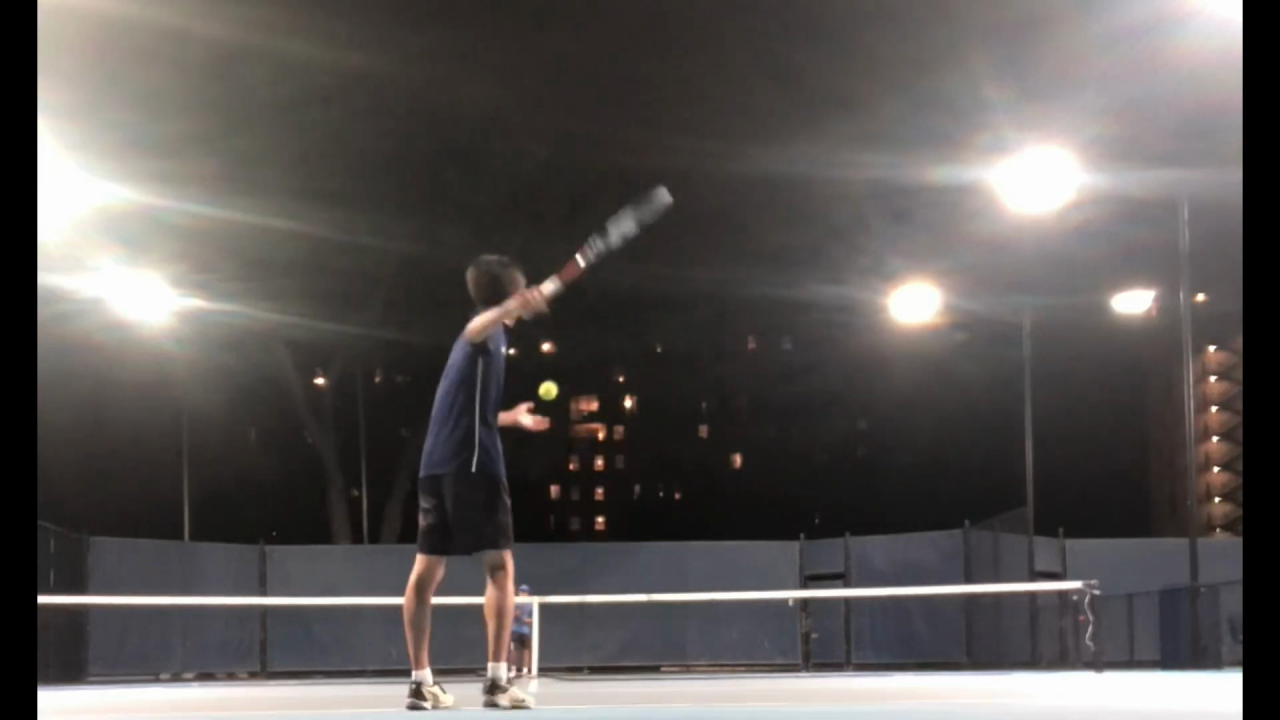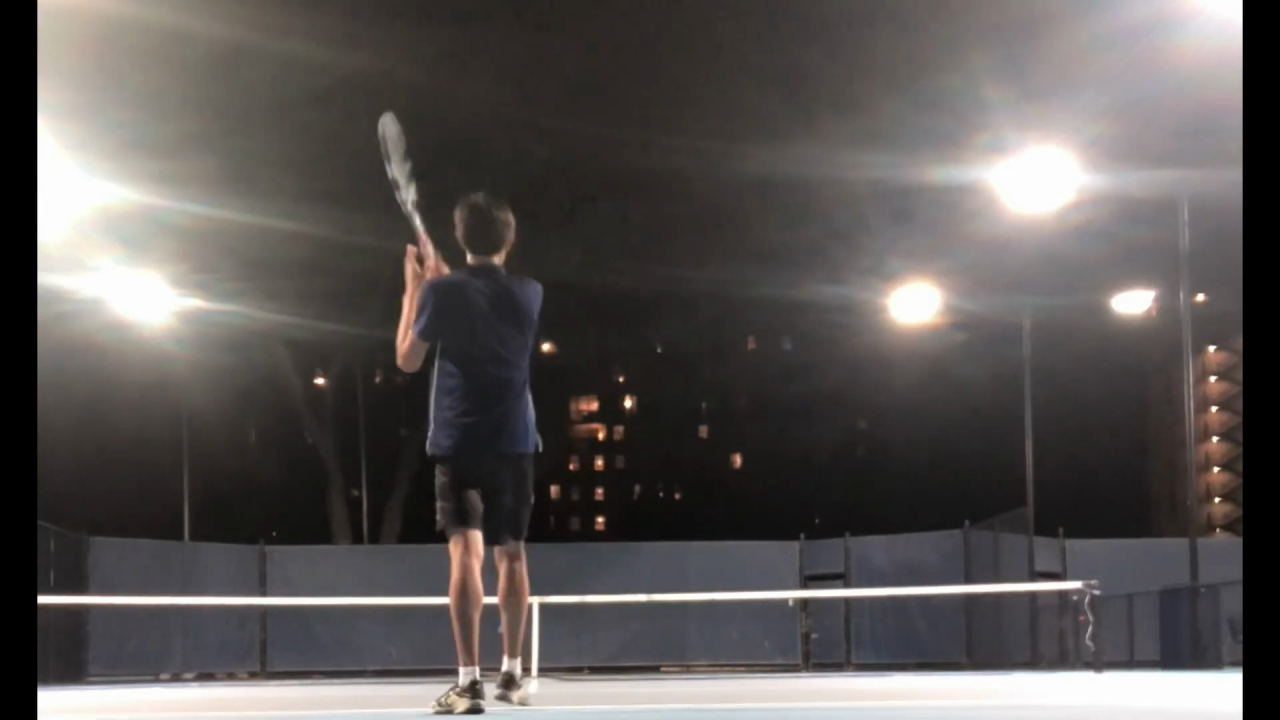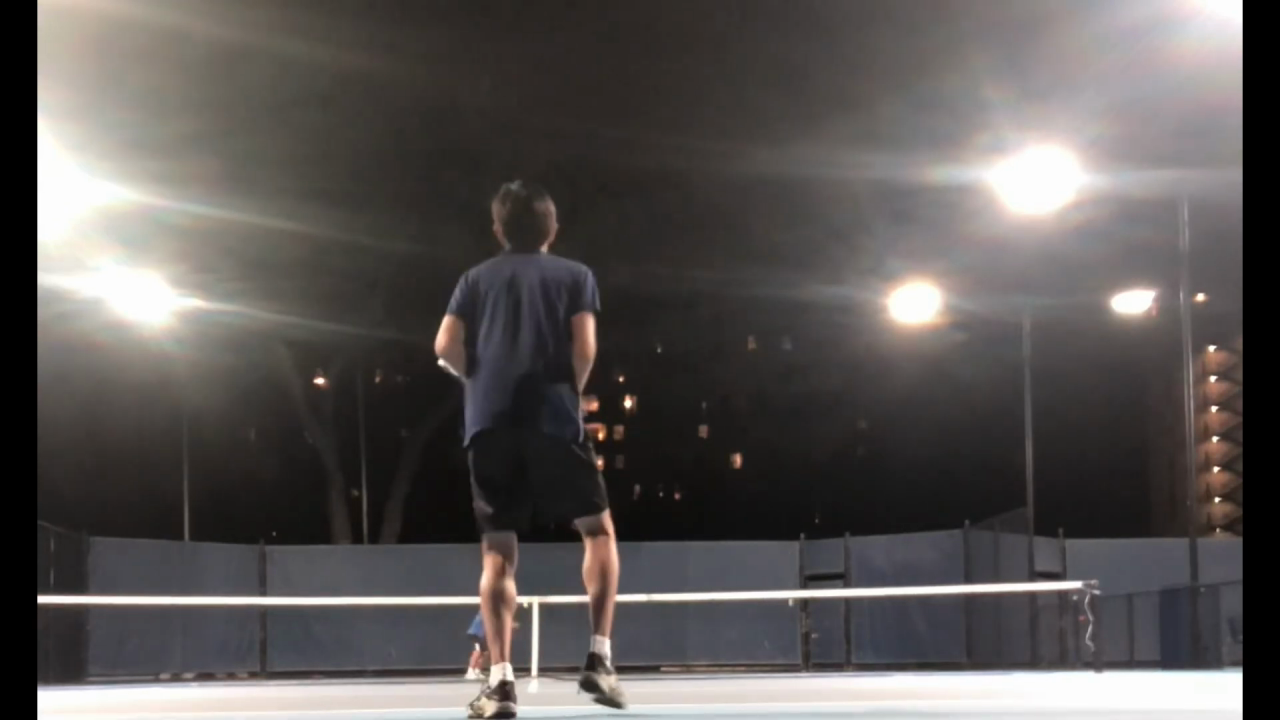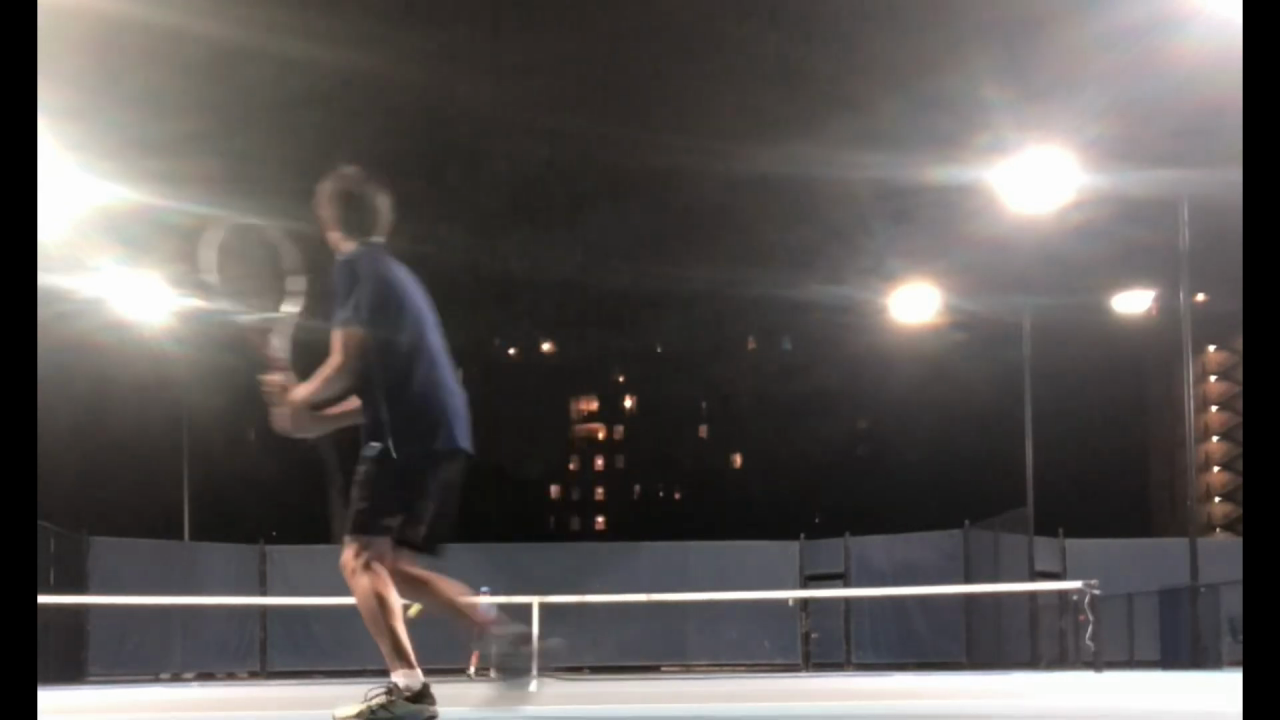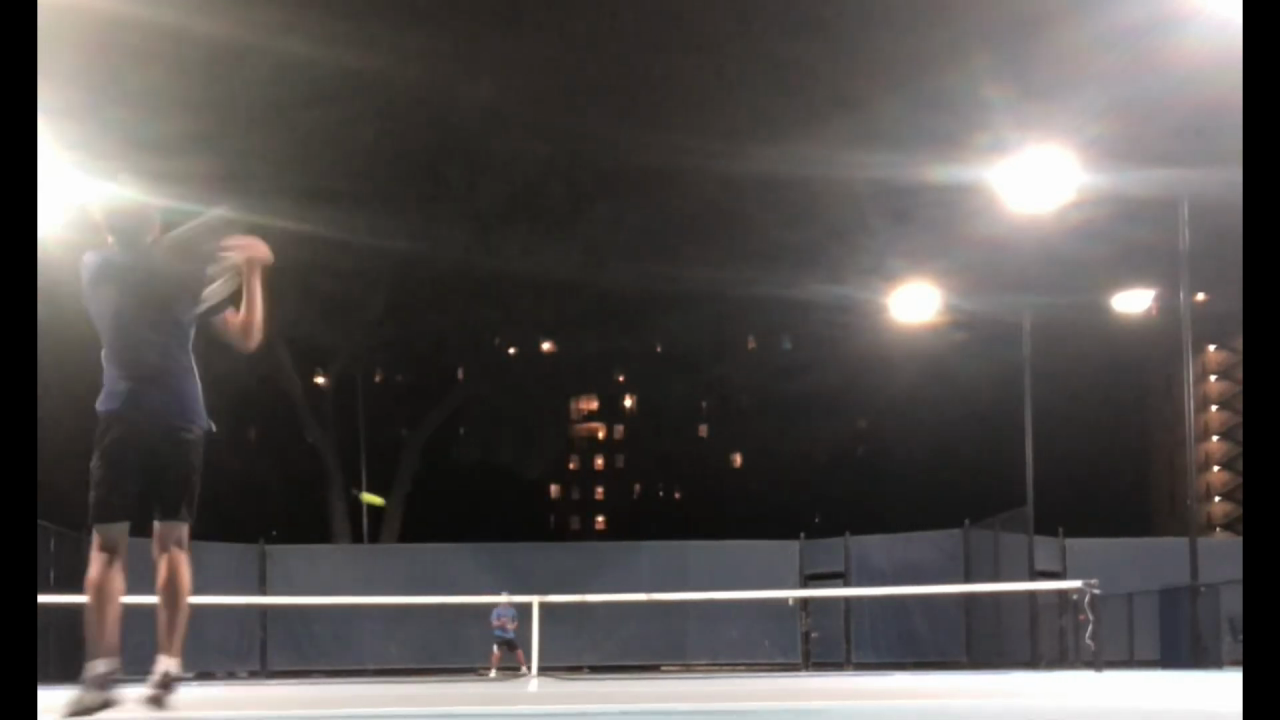
dt=1s
person 1, frame 1
left shoulder: (475, 336)
right shoulder: (490, 324)
right elbow: (478, 325)
left wrist: (508, 417)
right wrist: (513, 309)
left hip: (437, 461)
right hip: (472, 461)
left knee: (426, 571)
right knee: (499, 567)
left ankle: (421, 682)
right ankle: (497, 680)
person 1, frame 2
left shoulder: (441, 291)
right shoulder: (530, 294)
left elbow: (406, 360)
left wrist: (415, 293)
left hip: (456, 437)
right hip: (513, 439)
left knee: (466, 552)
right knee: (512, 553)
left ankle: (468, 682)
right ankle: (510, 671)
person 1, frame 3
left shoulder: (476, 278)
right shoulder: (575, 274)
left elbow: (446, 349)
right elbow: (585, 345)
left hip: (489, 424)
right hip: (551, 420)
left knee: (498, 554)
right knee: (598, 532)
right ankle: (598, 656)
person 1, frame 4
left shoulder: (353, 265)
right shoulder: (400, 276)
left elbow: (345, 363)
left wrist: (300, 398)
right wrist: (322, 420)
left hip: (409, 435)
right hip: (445, 432)
left knee: (359, 560)
right knee: (396, 566)
right ankle: (498, 631)
person 1, frame 5
left shoulder: (95, 268)
right shoulder: (184, 273)
right elbow: (247, 338)
left wrist: (226, 256)
right wrist: (251, 270)
left hip: (124, 414)
right hip: (181, 417)
left knee: (106, 546)
right knee: (171, 542)
left ankle: (100, 672)
right ankle: (167, 668)
